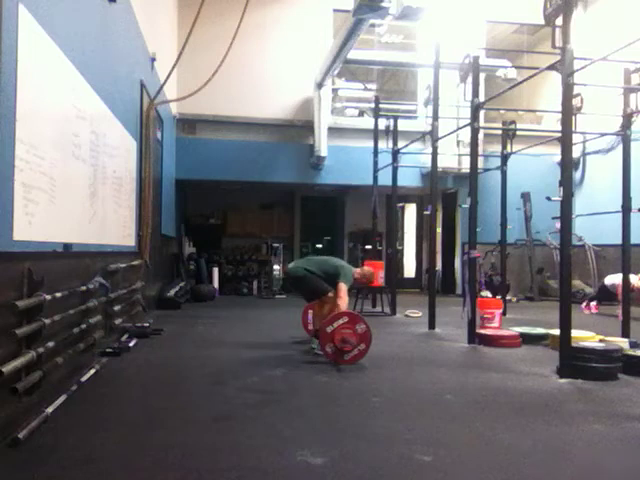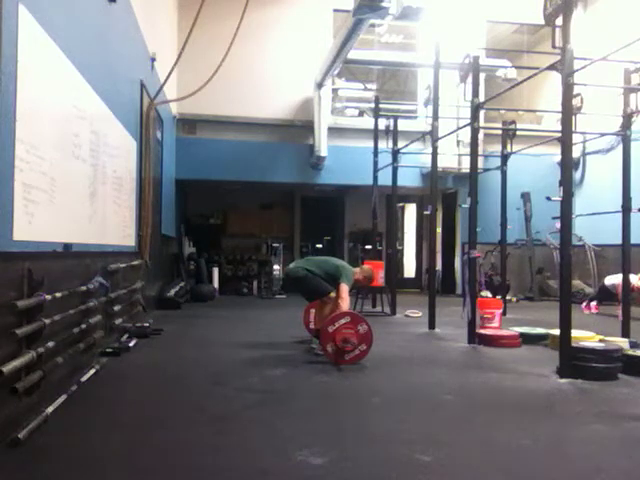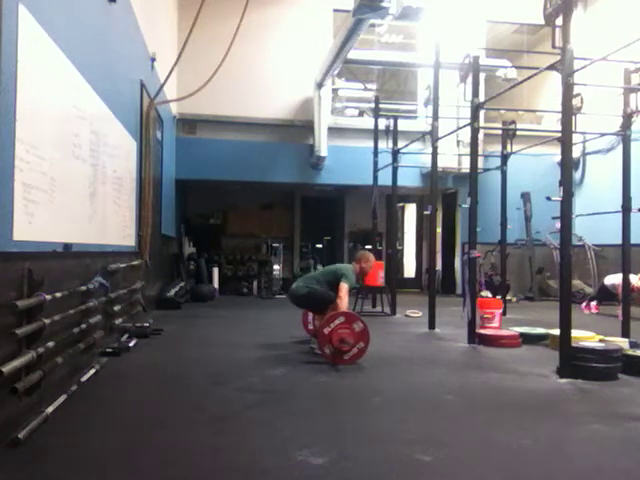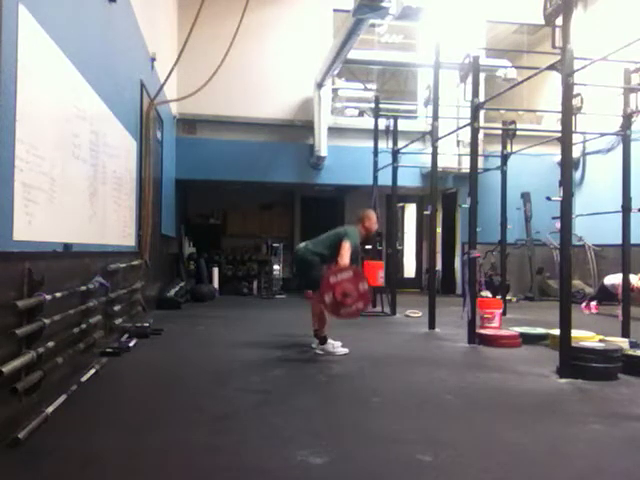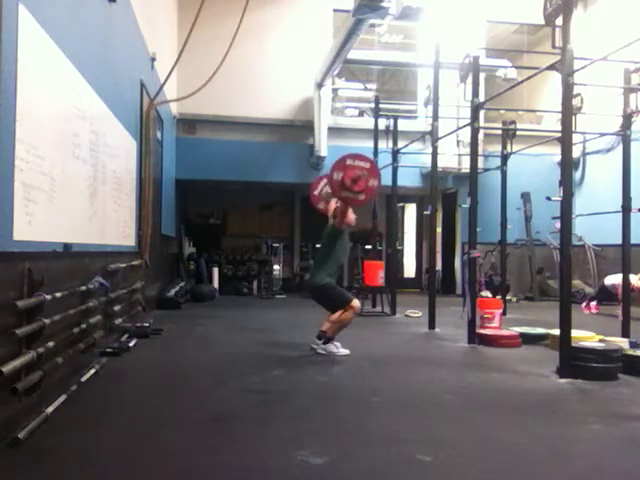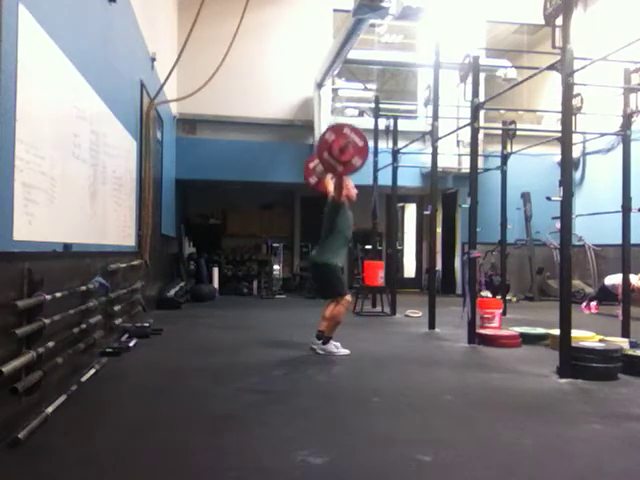
dt=0.7s
person 1, frame 1
left shoulder: (344, 269)
right shoulder: (348, 273)
left elbow: (337, 297)
right elbow: (342, 297)
left hip: (294, 270)
right hip: (298, 272)
left knee: (324, 299)
right knee: (330, 298)
left ankle: (317, 338)
person 1, frame 2
left shoulder: (344, 270)
right shoulder: (348, 274)
left elbow: (338, 296)
right elbow: (343, 298)
left hip: (294, 271)
right hip: (299, 272)
left knee: (326, 299)
right knee: (330, 298)
left ankle: (318, 338)
person 1, frame 3
left shoulder: (346, 269)
right shoulder: (349, 273)
right elbow: (342, 297)
left hip: (298, 289)
right hip: (301, 291)
left knee: (330, 303)
right knee: (336, 303)
person 1, frame 4
left shoulder: (351, 232)
right shoulder: (353, 234)
left elbow: (340, 258)
right elbow: (343, 259)
left hip: (305, 253)
right hip: (307, 255)
left knee: (317, 297)
left ankle: (319, 338)
right ankle: (322, 343)
person 1, frame 5
left shoulder: (337, 229)
right shoulder: (337, 229)
left elbow: (333, 210)
right elbow: (341, 213)
left hip: (321, 281)
right hip: (321, 283)
left knee: (344, 308)
right knee: (353, 306)
left ankle: (320, 338)
right ankle: (326, 343)
person 1, frame 6
left shoulder: (337, 204)
right shoulder: (338, 204)
left elbow: (330, 188)
right elbow: (337, 189)
left wrist: (328, 175)
left hip: (324, 261)
right hip: (327, 262)
left knee: (335, 301)
right knee: (344, 300)
left ankle: (320, 338)
right ankle: (325, 343)
